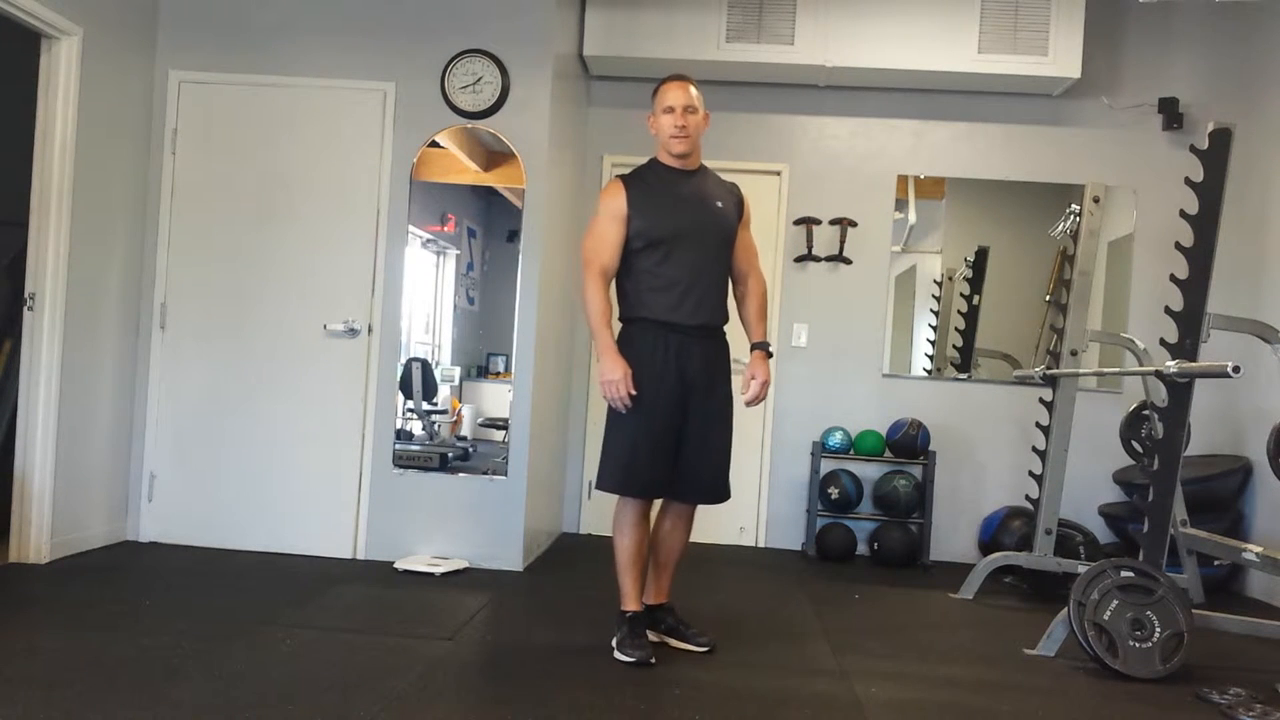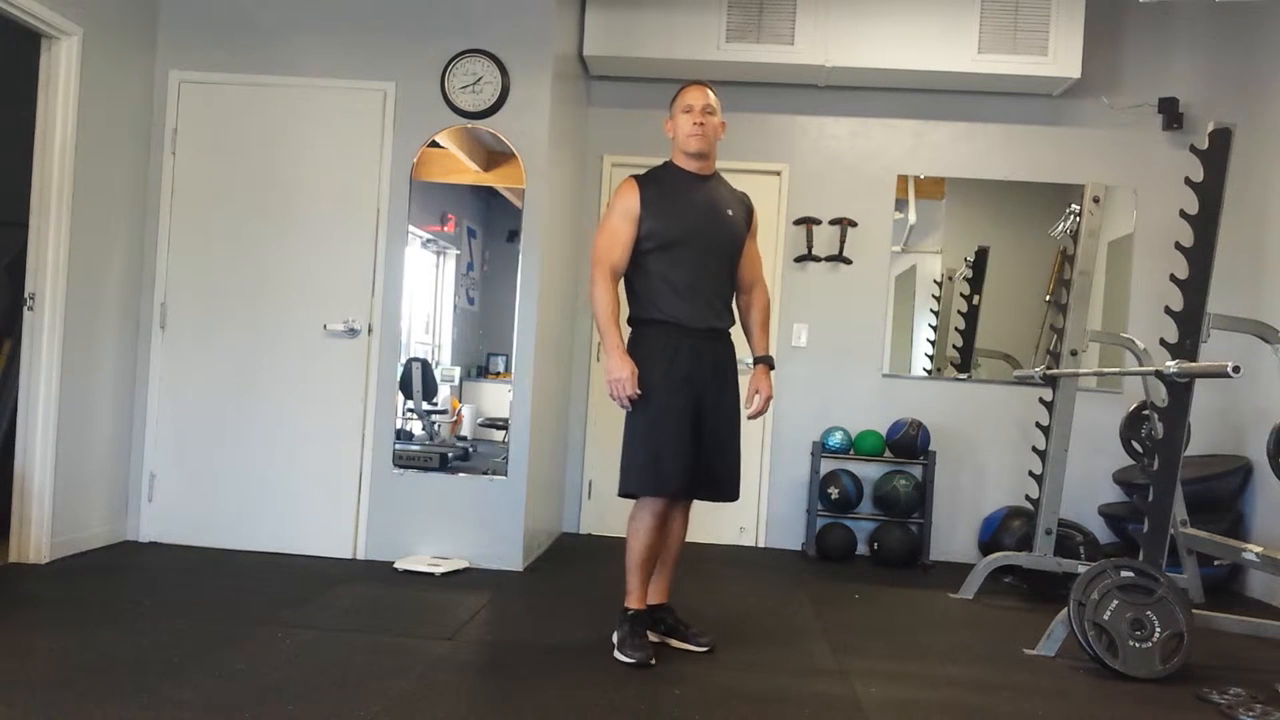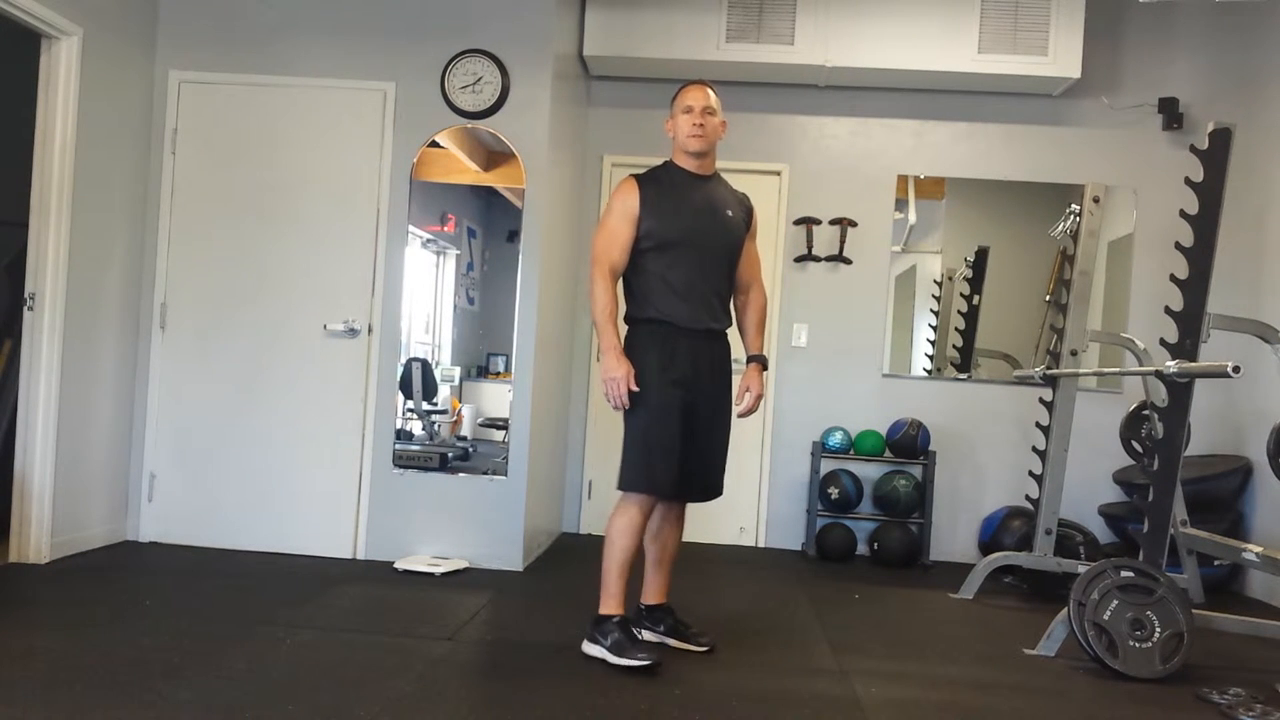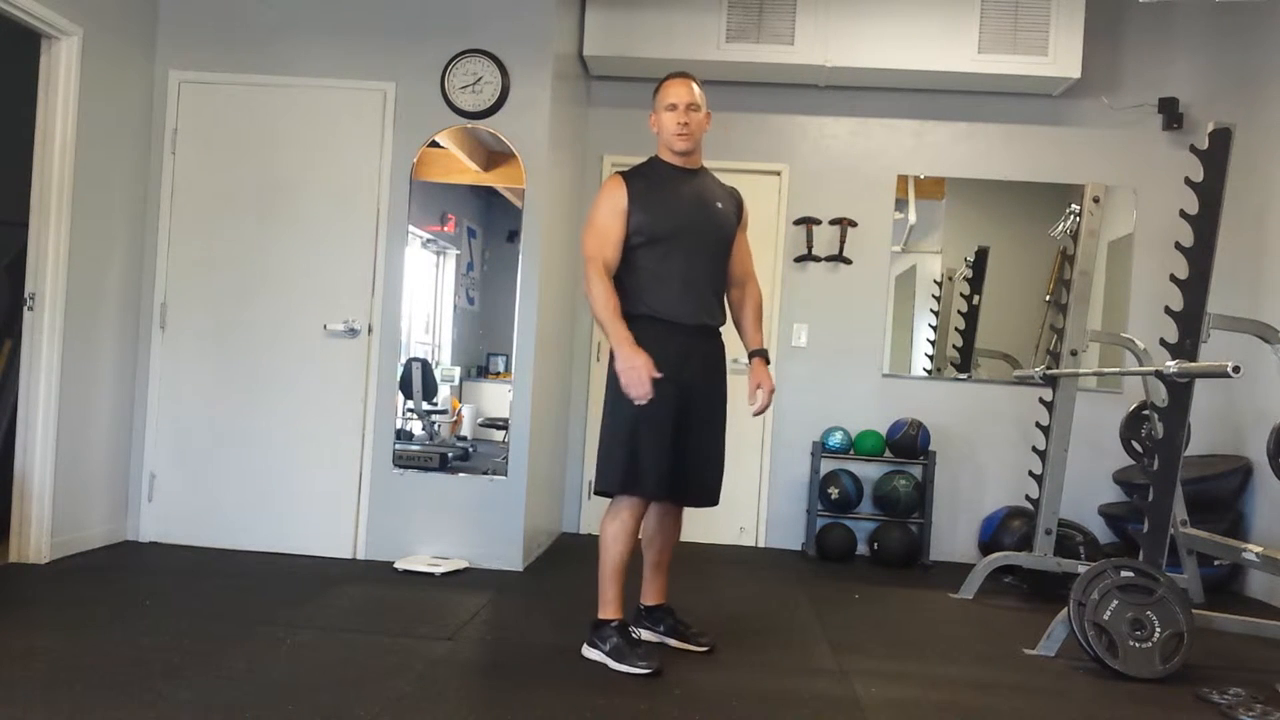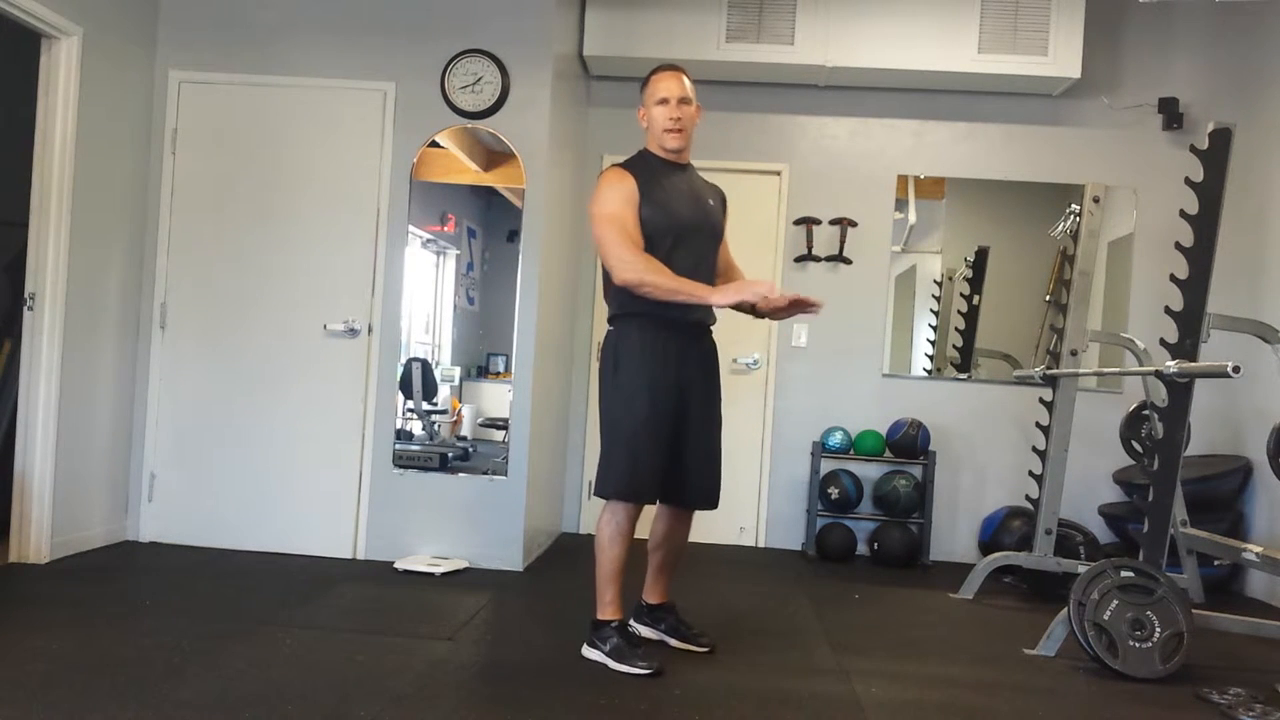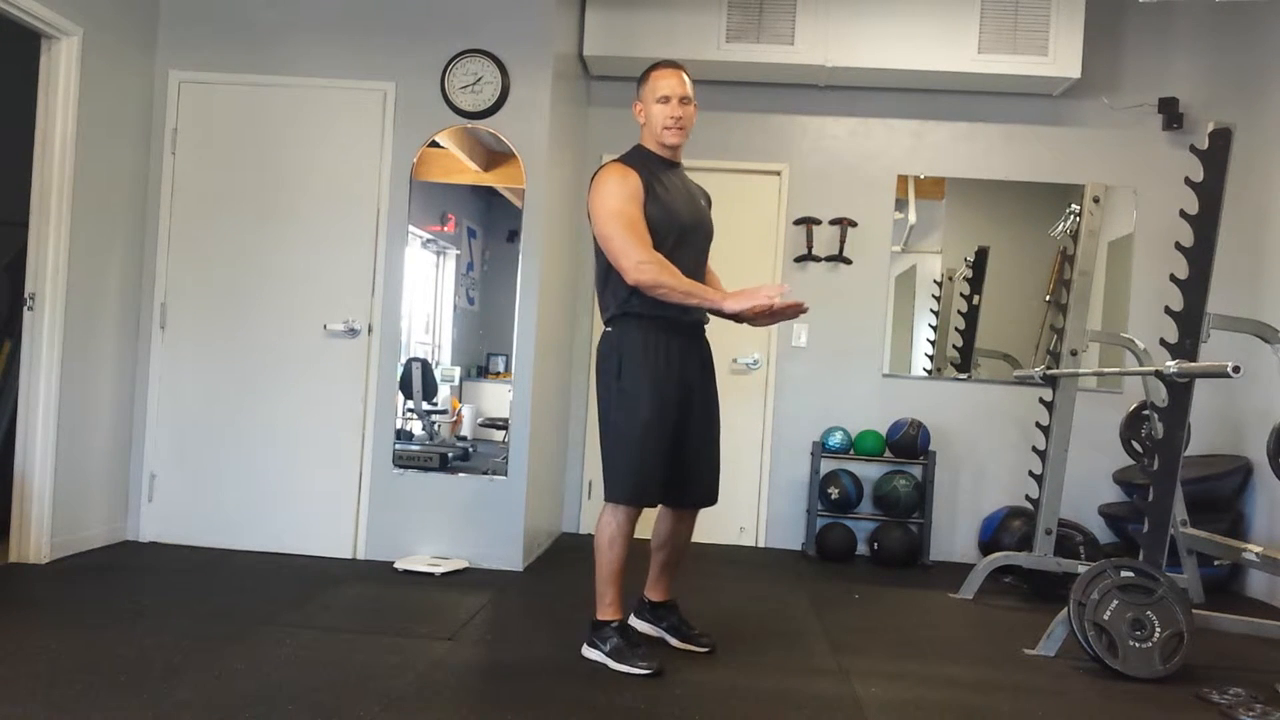
dt=0.4s
person 1, frame 1
left shoulder: (729, 197)
right shoulder: (625, 191)
left elbow: (748, 278)
right elbow: (596, 275)
left wrist: (759, 348)
right wrist: (607, 352)
left hip: (708, 354)
right hip: (648, 348)
left knee: (687, 491)
right knee: (636, 489)
left ankle: (658, 607)
right ankle: (630, 616)
person 1, frame 2
left shoulder: (739, 206)
right shoulder: (638, 192)
left elbow: (752, 289)
right elbow: (605, 273)
left wrist: (762, 362)
right wrist: (614, 350)
left hip: (715, 356)
right hip: (658, 349)
left knee: (683, 491)
right knee: (657, 488)
left ankle: (659, 608)
right ankle: (632, 613)
person 1, frame 3
left shoulder: (739, 207)
right shoulder: (638, 191)
left elbow: (750, 290)
right elbow: (604, 273)
left wrist: (755, 361)
right wrist: (611, 351)
left hip: (712, 356)
right hip: (654, 349)
left knee: (677, 490)
right knee: (643, 486)
left ankle: (654, 611)
right ankle: (607, 623)
person 1, frame 4
left shoulder: (729, 201)
right shoulder: (625, 188)
left elbow: (742, 283)
right elbow: (597, 272)
left wrist: (756, 354)
right wrist: (625, 349)
left hip: (704, 354)
right hip: (646, 355)
left knee: (675, 492)
right knee: (633, 491)
left ankle: (653, 611)
right ankle: (606, 628)
person 1, frame 5
left shoulder: (711, 195)
right shoulder: (621, 181)
right elbow: (627, 268)
left wrist: (762, 304)
right wrist: (714, 293)
left hip: (697, 348)
right hip: (641, 344)
left knee: (687, 490)
right knee: (628, 490)
left ankle: (655, 608)
right ankle: (606, 627)
person 1, frame 6
left shoulder: (695, 192)
right shoulder: (621, 178)
right elbow: (639, 268)
left wrist: (747, 308)
right wrist: (726, 298)
left hip: (691, 348)
right hip: (638, 346)
left knee: (689, 491)
right knee: (628, 493)
left ankle: (655, 605)
right ankle: (605, 628)
